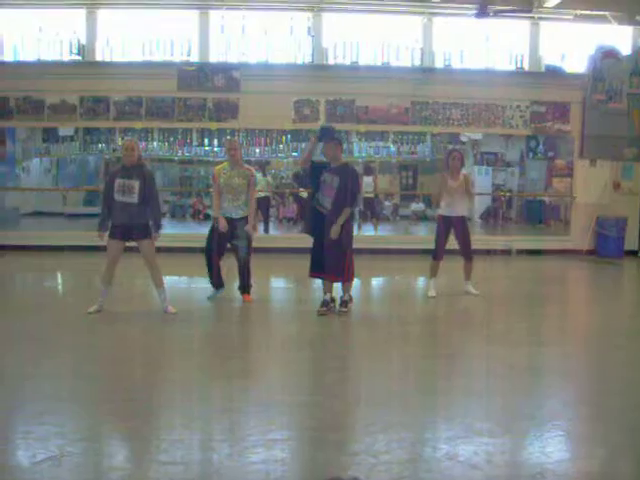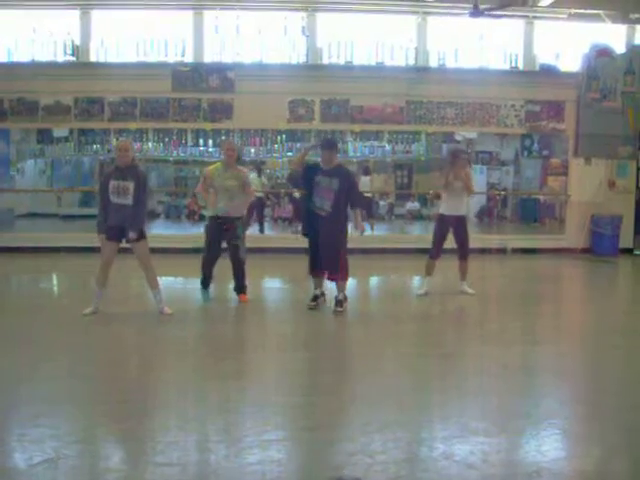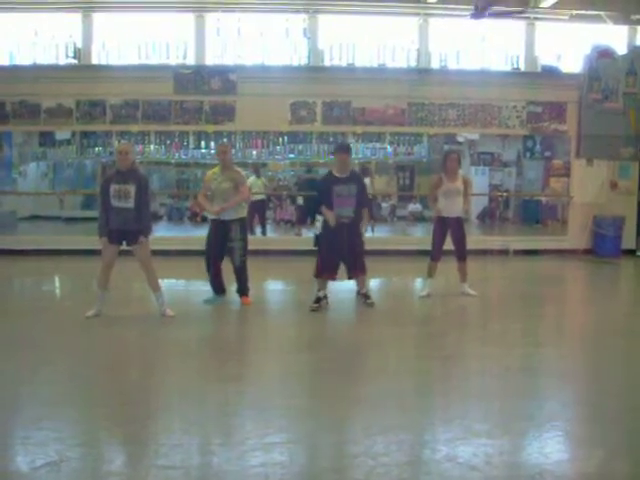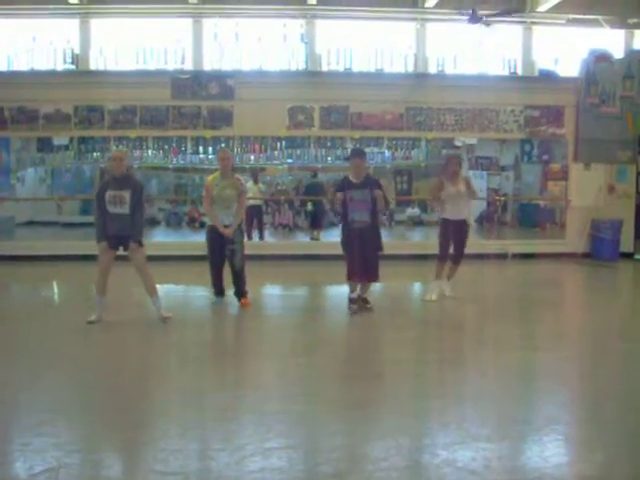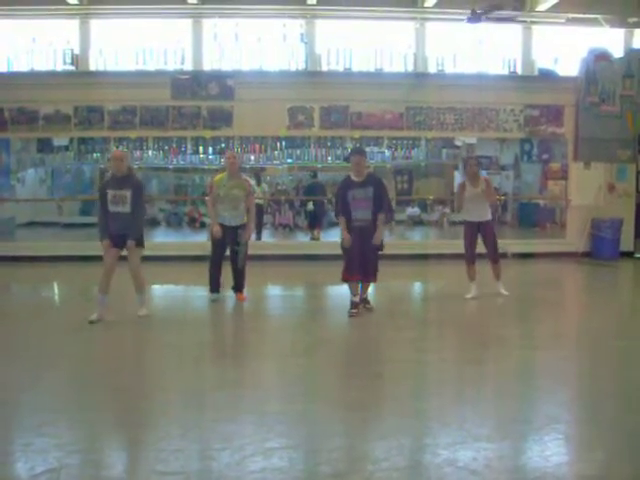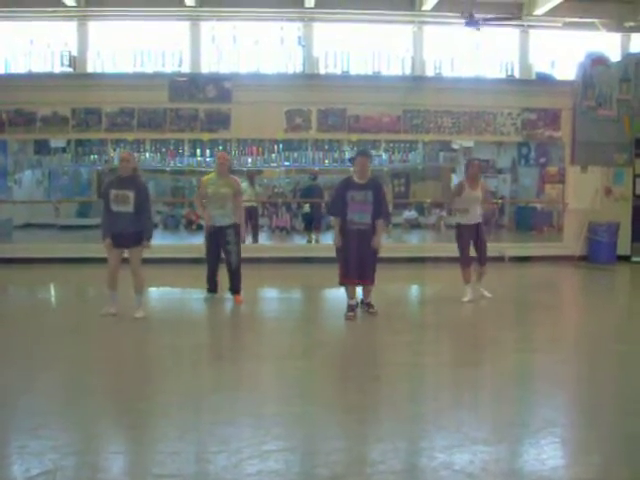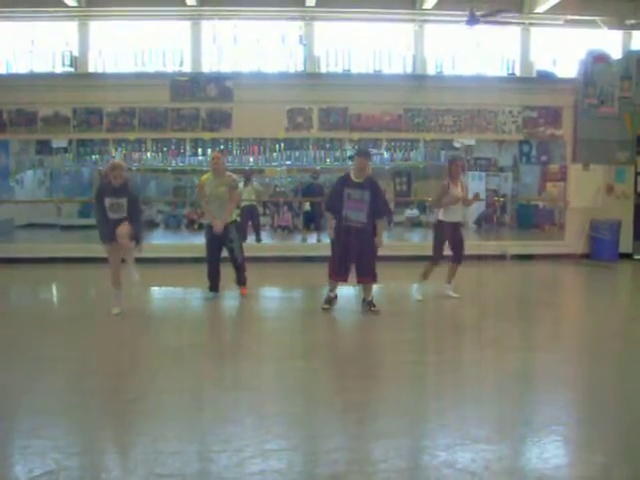
dt=0.5s
person 1, frame 1
left shoulder: (350, 172)
right shoulder: (323, 168)
left elbow: (350, 203)
right elbow: (304, 163)
left wrist: (338, 224)
right wrist: (315, 142)
left hip: (340, 225)
right hip: (322, 223)
left knee: (343, 261)
right knee: (323, 260)
left ankle: (346, 297)
right ankle: (328, 298)
person 1, frame 2
left shoulder: (345, 174)
right shoulder: (313, 169)
left elbow: (354, 199)
right elbow: (294, 168)
left wrist: (358, 220)
right wrist: (307, 150)
left hip: (336, 224)
right hip: (315, 222)
left knee: (338, 259)
right knee: (316, 258)
left ankle: (340, 297)
right ankle: (318, 292)
person 1, frame 3
left shoulder: (357, 178)
right shoulder: (327, 180)
left elbow: (364, 202)
right elbow: (321, 203)
left wrist: (365, 219)
right wrist: (327, 214)
left hip: (353, 227)
right hip: (332, 227)
left knee: (357, 259)
right knee: (325, 261)
left ankle: (363, 291)
right ankle: (321, 295)
person 1, frame 4
left shoulder: (374, 183)
right shoulder: (343, 184)
left elbow: (381, 209)
right elbow: (339, 211)
left wrist: (380, 199)
right wrist: (337, 201)
left hip: (370, 231)
right hip: (350, 231)
left knee: (370, 264)
right knee: (353, 264)
left ankle: (362, 295)
right ankle: (353, 296)
person 1, frame 5
left shoulder: (376, 182)
right shoulder: (344, 184)
left elbow: (384, 208)
right elbow: (340, 211)
left wrist: (380, 230)
right wrist: (343, 231)
left hip: (371, 232)
right hip: (352, 232)
left knee: (369, 265)
right knee: (351, 265)
left ankle: (363, 296)
right ankle: (354, 300)
person 1, frame 6
left shoulder: (376, 186)
right shoulder: (344, 185)
left elbow: (382, 214)
right elbow: (336, 212)
left wrist: (378, 235)
right wrist: (336, 233)
left hip: (369, 235)
right hip: (348, 234)
left knee: (368, 269)
right knee: (348, 269)
left ankle: (366, 301)
right ankle: (351, 303)
person 1, frame 7
left shoulder: (373, 185)
right shoulder: (341, 182)
left elbow: (381, 213)
right elbow: (330, 208)
left wrist: (379, 234)
right wrist: (330, 227)
left hip: (366, 232)
right hip: (343, 231)
left knee: (367, 267)
right knee: (337, 264)
left ankle: (368, 300)
right ankle: (331, 295)
person 2, frame 1
left shoulder: (146, 174)
right shoulder: (114, 174)
left elbow: (153, 201)
right elbow: (106, 201)
left wrist: (157, 226)
right wrist: (102, 225)
left hip: (140, 224)
right hip: (119, 225)
left knee: (152, 263)
right knee: (110, 263)
left ankle: (165, 303)
right ankle: (100, 303)
person 2, frame 2
left shoulder: (139, 175)
right shoulder: (108, 176)
left elbow: (142, 204)
right elbow: (103, 204)
left wrist: (136, 228)
right wrist: (101, 228)
left hip: (134, 227)
right hip: (112, 226)
left knee: (147, 264)
right knee: (104, 264)
left ankle: (161, 305)
right ankle: (95, 305)
person 2, frame 3
left shoulder: (140, 179)
right shoulder: (109, 180)
left elbow: (145, 207)
right elbow: (103, 208)
left wrist: (145, 232)
right wrist: (102, 232)
left hip: (135, 229)
right hip: (114, 229)
left knee: (148, 266)
right knee: (105, 266)
left ankle: (163, 307)
right ankle: (98, 307)
person 2, frame 4
left shoulder: (135, 185)
right shoulder: (104, 186)
left elbow: (139, 213)
right elbow: (100, 213)
left wrist: (135, 237)
right wrist: (100, 237)
left hip: (130, 234)
right hip: (109, 235)
left knee: (143, 270)
right knee: (102, 272)
left ankle: (160, 310)
right ankle: (99, 312)
person 2, frame 5
left shoulder: (136, 184)
right shoulder: (106, 185)
left elbow: (140, 212)
right elbow: (103, 212)
left wrist: (133, 236)
right wrist: (104, 236)
left hip: (133, 234)
right hip: (113, 234)
left knee: (135, 270)
right knee: (107, 270)
left ankle: (142, 305)
right ankle: (100, 310)
person 2, frame 6
left shoulder: (139, 185)
right shoulder: (110, 185)
left elbow: (146, 212)
right elbow: (106, 211)
left wrist: (147, 236)
right wrist: (105, 234)
left hip: (134, 233)
right hip: (115, 233)
left knee: (136, 269)
right knee: (112, 269)
left ankle: (139, 306)
right ankle: (112, 303)
person 2, frame 7
left shoulder: (130, 191)
right shoulder: (102, 190)
left elbow: (137, 215)
right elbow: (100, 216)
left wrist: (138, 240)
right wrist: (105, 240)
left hip: (127, 224)
right hip: (110, 230)
left knee: (121, 234)
right knee: (114, 267)
left ankle: (132, 265)
right ankle: (117, 302)
person 3, frame 1
left shoulder: (249, 172)
right shoulder: (218, 171)
left elbow: (252, 198)
right elbow: (216, 196)
left wrist: (251, 221)
right wrist: (219, 218)
left hip: (242, 219)
right hip: (223, 218)
left knee: (243, 256)
right knee: (212, 253)
left ankle: (245, 290)
right ankle: (217, 286)
person 3, frame 2
left shoulder: (242, 173)
right shoulder: (211, 171)
left elbow: (250, 196)
right elbow: (201, 191)
left wrist: (237, 208)
right wrist: (214, 205)
left hip: (236, 219)
right hip: (216, 217)
left knee: (238, 256)
right knee: (211, 253)
left ankle: (241, 290)
right ankle: (204, 286)
person 3, frame 3
left shoulder: (238, 174)
right shoulder: (211, 175)
left elbow: (244, 195)
right elbow: (201, 196)
left wrist: (223, 207)
right wrist: (210, 208)
left hip: (236, 220)
right hip: (217, 221)
left knee: (239, 258)
right knee: (212, 258)
left ankle: (243, 292)
right ankle: (218, 291)
person 3, frame 4
left shoulder: (239, 182)
right shoulder: (210, 181)
left elbow: (242, 207)
right elbow: (207, 206)
left wrist: (232, 228)
right wrist: (220, 227)
left hip: (235, 226)
right hip: (215, 227)
left knee: (237, 261)
right knee: (216, 263)
left ankle: (242, 295)
right ankle: (219, 294)
person 3, frame 5
left shoulder: (246, 182)
right shoulder: (217, 181)
left elbow: (251, 207)
right elbow: (210, 203)
left wrist: (250, 228)
right wrist: (215, 224)
left hip: (239, 226)
right hip: (220, 225)
left knee: (239, 260)
right knee: (216, 259)
left ankle: (239, 290)
right ankle: (214, 290)
person 3, frame 6
left shoulder: (234, 182)
right shoulder: (206, 181)
left elbow: (240, 206)
right elbow: (198, 201)
left wrist: (242, 228)
right wrist: (203, 215)
left hip: (230, 225)
right hip: (212, 226)
left knee: (233, 260)
right knee: (212, 260)
left ankle: (236, 291)
right ankle: (212, 290)
person 3, frame 7
left shoulder: (231, 179)
right shoulder: (204, 180)
left elbow: (233, 202)
right elbow: (203, 203)
left wrist: (222, 221)
right wrist: (213, 220)
left hip: (230, 222)
right hip: (212, 224)
left knee: (237, 256)
right knee: (212, 259)
left ankle: (242, 283)
right ankle: (213, 289)
person 4, frame 1
left shoulder: (465, 178)
right shoulder: (443, 177)
left elbow: (470, 195)
right elbow: (437, 197)
left wrist: (465, 188)
right wrist: (447, 190)
left hip: (460, 218)
right hip: (444, 217)
left knee: (468, 252)
right knee: (438, 251)
left ankle: (468, 284)
right ankle: (432, 285)
person 4, frame 2
left shoulder: (466, 176)
right shoulder: (447, 174)
left elbow: (470, 191)
right elbow: (444, 188)
left wrist: (462, 177)
right wrist: (453, 176)
left hip: (460, 217)
right hip: (444, 216)
left knee: (464, 252)
right knee: (435, 251)
left ankle: (463, 284)
right ankle: (426, 284)
person 4, frame 3
left shoulder: (464, 180)
right shoulder: (439, 179)
left elbow: (466, 197)
right elbow: (431, 199)
left wrist: (466, 206)
right wrist: (435, 207)
left hip: (457, 219)
right hip: (441, 218)
left knee: (462, 253)
right knee: (435, 252)
left ankle: (464, 286)
right ankle: (428, 286)
person 4, frame 4
left shoulder: (465, 180)
right shoulder: (442, 182)
left elbow: (474, 196)
right elbow: (433, 198)
left wrist: (471, 194)
right wrist: (440, 202)
left hip: (462, 221)
right hip: (447, 220)
left knee: (458, 255)
right knee: (443, 254)
left ankle: (446, 283)
right ankle: (434, 287)
person 4, frame 5
left shoulder: (486, 181)
right shoulder: (463, 185)
left elbow: (493, 200)
right elbow: (458, 208)
left wrist: (487, 192)
right wrist: (459, 199)
left hip: (486, 221)
right hip: (470, 222)
left knee: (494, 254)
right knee: (469, 256)
left ankle: (499, 285)
right ankle: (473, 288)
person 4, frame 6
left shoulder: (482, 186)
right shoulder: (461, 186)
right elbow: (450, 204)
left wrist: (485, 211)
right wrist: (459, 209)
left hip: (477, 224)
right hip: (463, 225)
left knee: (482, 256)
right knee: (465, 258)
left ankle: (479, 286)
right ankle: (468, 290)
person 4, frame 7
left shoulder: (462, 184)
right shoulder: (446, 184)
left elbow: (465, 203)
right elbow: (436, 204)
left wrist: (474, 200)
right wrist: (450, 201)
left hip: (456, 224)
right hip: (443, 223)
left knee: (458, 256)
right knee: (436, 257)
left ankle: (448, 287)
right ankle: (419, 287)
